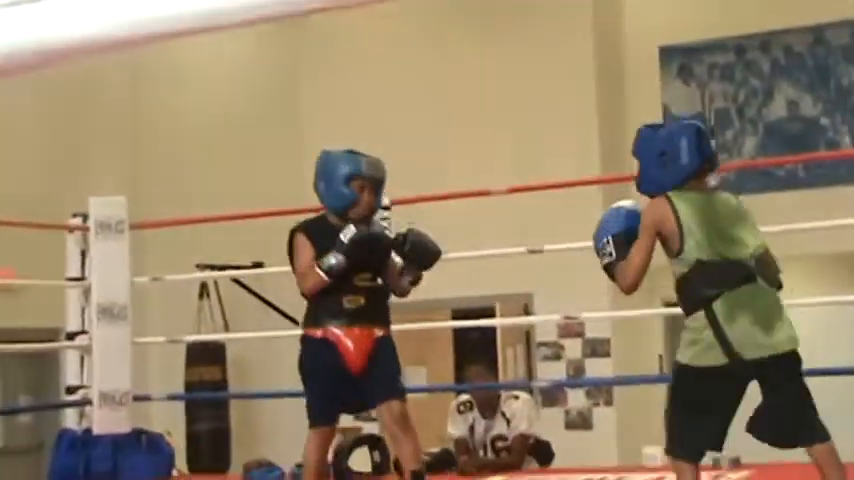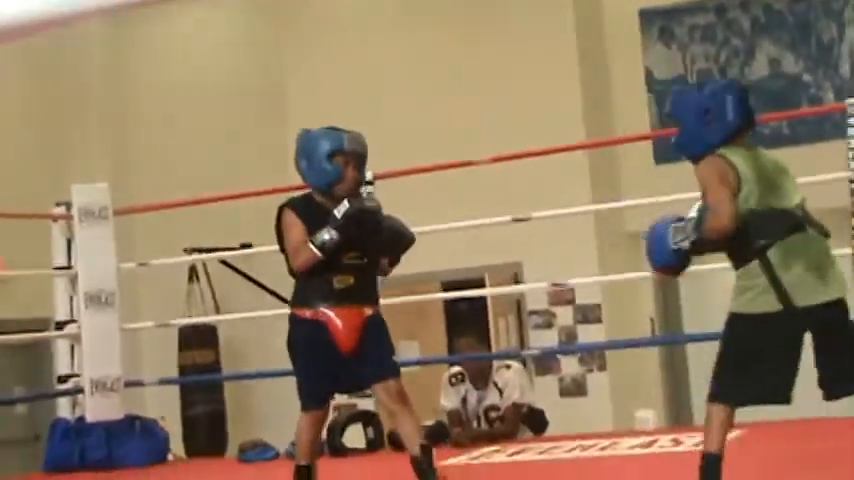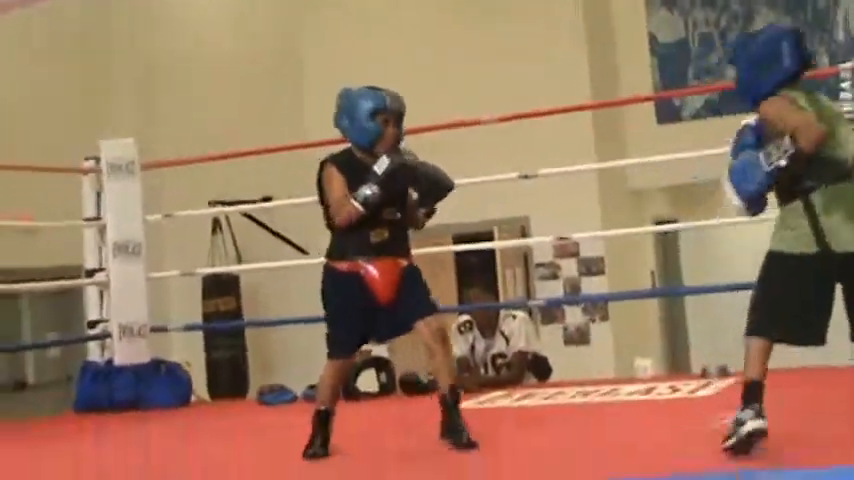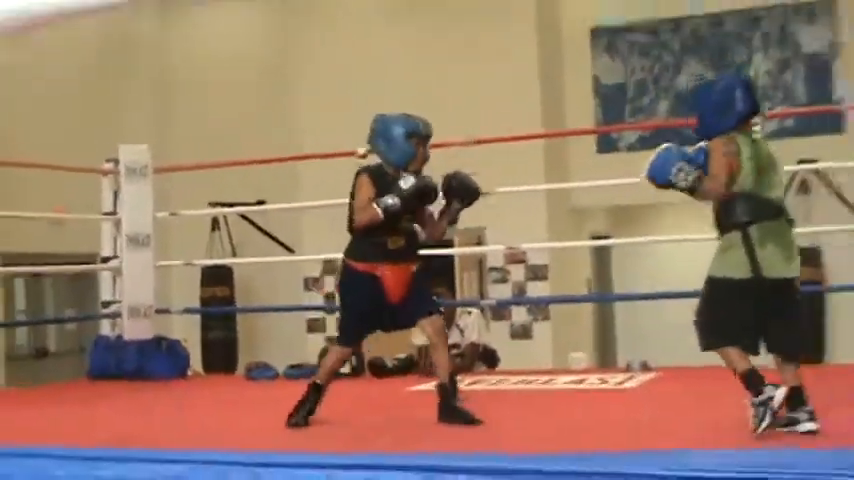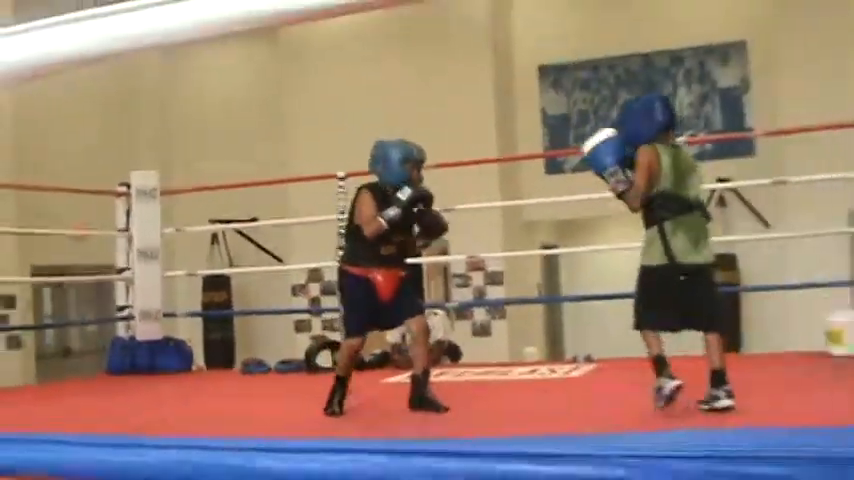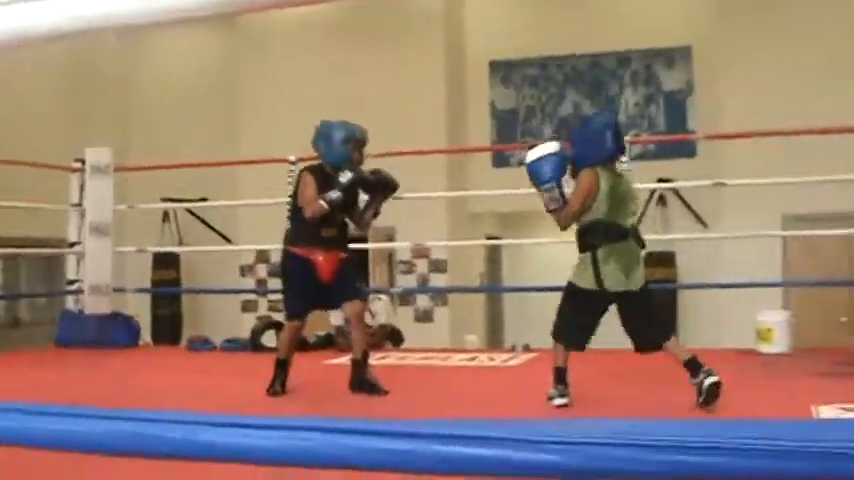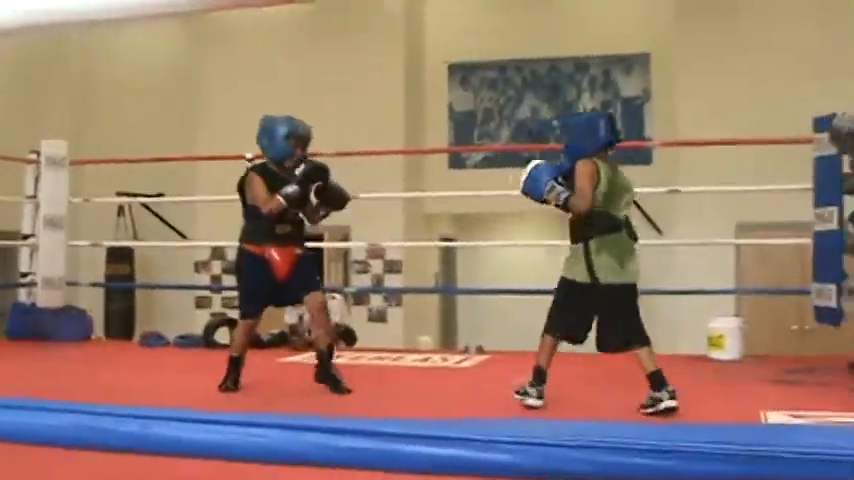
dt=0.2s
person 1, frame 1
left shoulder: (659, 210)
right shoulder: (732, 206)
left elbow: (628, 282)
right elbow: (767, 265)
left wrist: (610, 253)
left hip: (718, 331)
right hip: (769, 323)
left knee: (683, 437)
right knee: (805, 427)
person 1, frame 2
left shoulder: (713, 165)
right shoulder: (771, 161)
left elbow: (722, 224)
left wrist: (685, 238)
left hip: (770, 279)
right hip: (818, 270)
left knee: (725, 387)
person 1, frame 3
left shoulder: (774, 106)
left elbow: (815, 133)
left wrist: (777, 160)
left hip: (808, 220)
left knee: (764, 320)
left ankle: (751, 410)
person 1, frame 4
left shoulder: (723, 146)
right shoulder: (764, 151)
left elbow: (714, 190)
left wrist: (683, 178)
right wrist: (703, 174)
left hip: (743, 250)
right hip: (779, 249)
left knee: (715, 326)
right knee: (782, 332)
left ankle: (762, 391)
right ankle: (799, 409)
person 1, frame 5
left shoulder: (647, 152)
right shoulder: (684, 155)
left elbow: (636, 198)
left wrist: (614, 175)
right wrist: (629, 166)
left hip: (664, 243)
right hip: (695, 240)
left knee: (648, 314)
right knee: (706, 315)
left ankle: (664, 376)
right ankle: (719, 388)
person 1, frame 6
left shoulder: (588, 176)
right shoulder: (622, 181)
left elbow: (565, 220)
left wrist: (549, 191)
left hip: (597, 268)
right hip: (629, 263)
left knee: (567, 327)
right knee: (655, 329)
left ankle: (560, 388)
person 1, frame 7
left shoulder: (585, 166)
right shoulder: (621, 175)
left elbow: (584, 205)
left wrist: (556, 194)
right wrist: (566, 190)
left hip: (591, 257)
right hip: (622, 258)
left knee: (557, 323)
right knee: (631, 331)
left ankle: (535, 387)
right ankle: (662, 391)
person 2, frame 1
left shoulder: (375, 234)
right shoulder: (308, 233)
left elbow: (398, 289)
right elbow: (307, 284)
left wrist: (414, 268)
right wrist: (344, 250)
left hip: (374, 339)
right hip: (326, 343)
left knee: (395, 413)
right knee: (322, 427)
person 2, frame 2
left shoulder: (360, 210)
right shoulder: (296, 211)
left elbow: (379, 266)
right elbow: (298, 261)
left wrist: (392, 251)
right wrist: (336, 225)
left hip: (363, 318)
right hip: (314, 323)
left knee: (392, 392)
right knee: (315, 411)
person 2, frame 3
left shoulder: (397, 168)
right shoulder: (336, 167)
left elbow: (414, 221)
right elbow: (342, 215)
left wrist: (428, 199)
right wrist: (378, 181)
left hip: (398, 268)
right hip: (350, 274)
left knee: (434, 329)
right knee: (341, 358)
left ankle: (451, 419)
person 2, frame 4
left shoulder: (415, 189)
right shoulder: (368, 178)
left elbow: (431, 233)
right elbow: (359, 219)
left wrist: (455, 205)
right wrist: (399, 195)
left hip: (405, 272)
right hip: (364, 274)
left knee: (435, 327)
right knee: (346, 346)
left ankle: (448, 403)
right ankle: (308, 402)
person 2, frame 5
left shoulder: (406, 200)
right shoulder: (368, 194)
left elbow: (409, 247)
right elbow: (370, 229)
left wrist: (426, 233)
right wrist: (400, 206)
left hip: (394, 276)
right hip: (360, 277)
left knee: (419, 326)
right knee: (355, 339)
left ankle: (420, 393)
right ankle: (338, 393)
person 2, frame 6
left shoulder: (347, 184)
right shoulder: (310, 176)
left elbow: (361, 223)
right elbow: (310, 211)
left wrist: (376, 198)
right wrist: (340, 188)
left hip: (336, 259)
right hip: (302, 259)
left knee: (356, 311)
right knee: (296, 321)
left ankle: (360, 375)
right ankle: (279, 376)
person 2, frame 7
left shoulder: (298, 178)
right shoulder: (256, 176)
left elbow: (312, 217)
right elbow: (268, 207)
left wrist: (326, 203)
right wrist: (299, 183)
left hip: (293, 255)
right hip: (258, 257)
left knee: (318, 303)
right knee: (250, 319)
left ankle: (325, 367)
right ankle: (232, 375)
